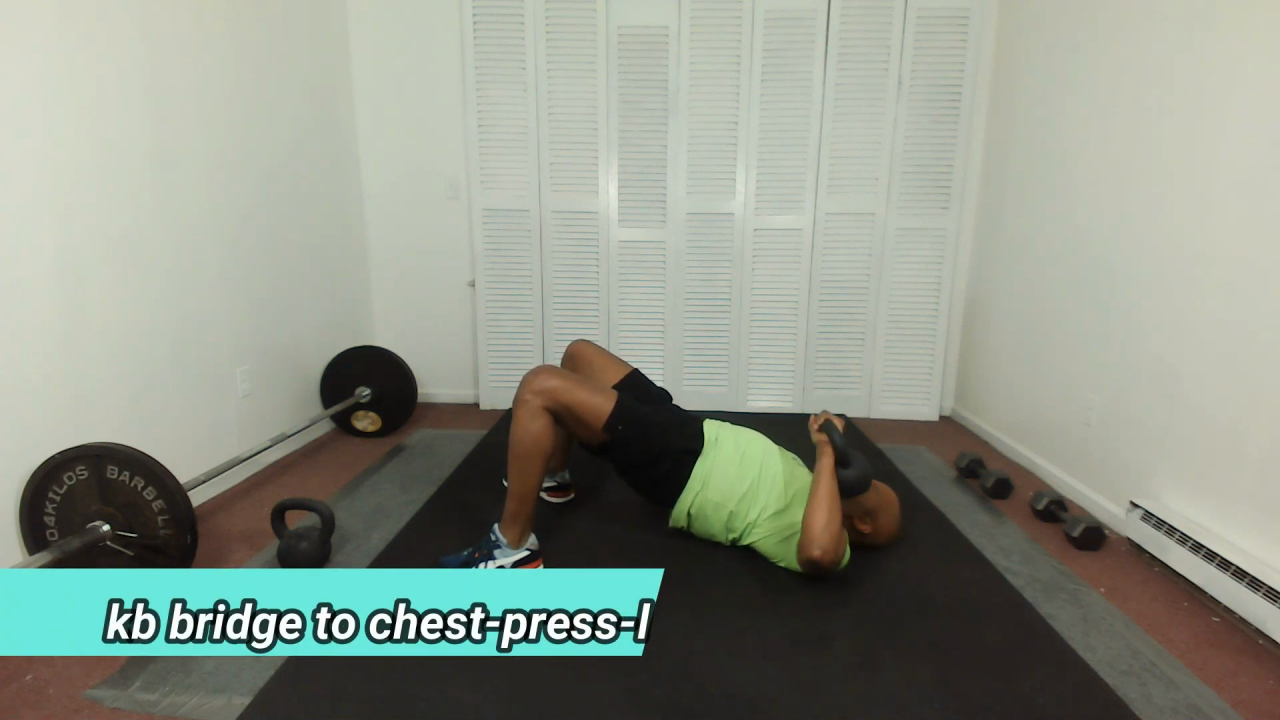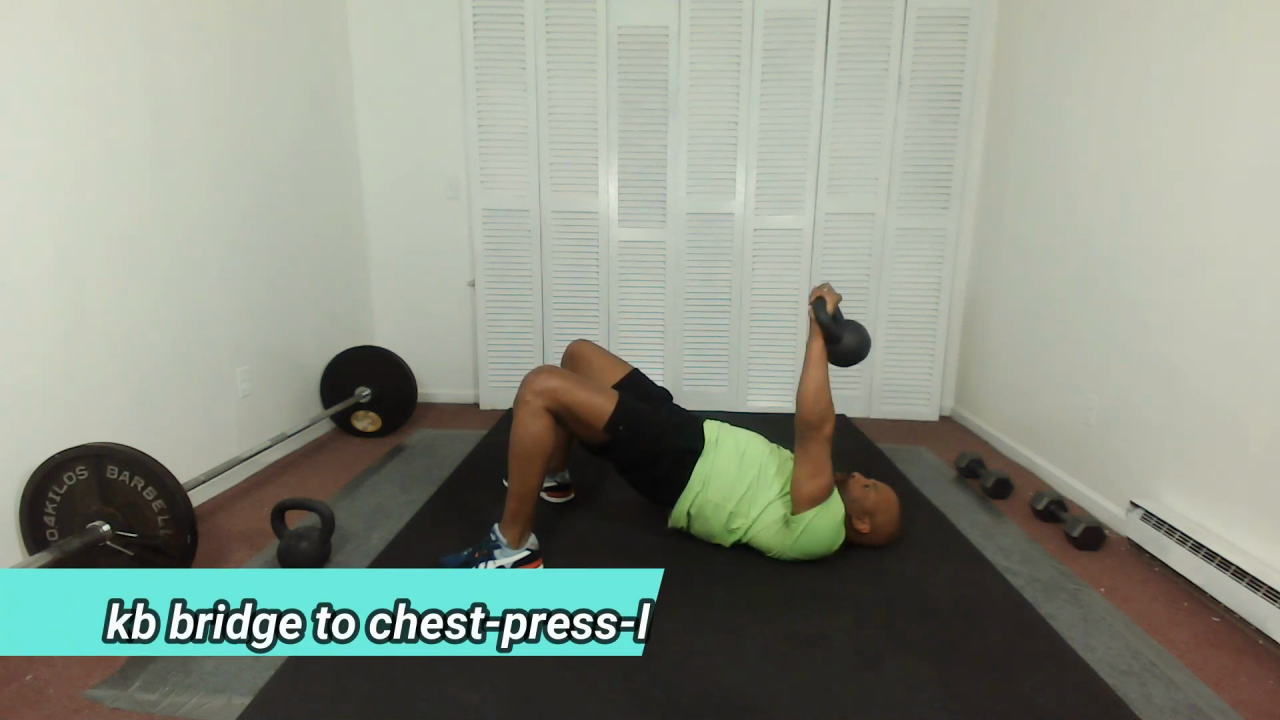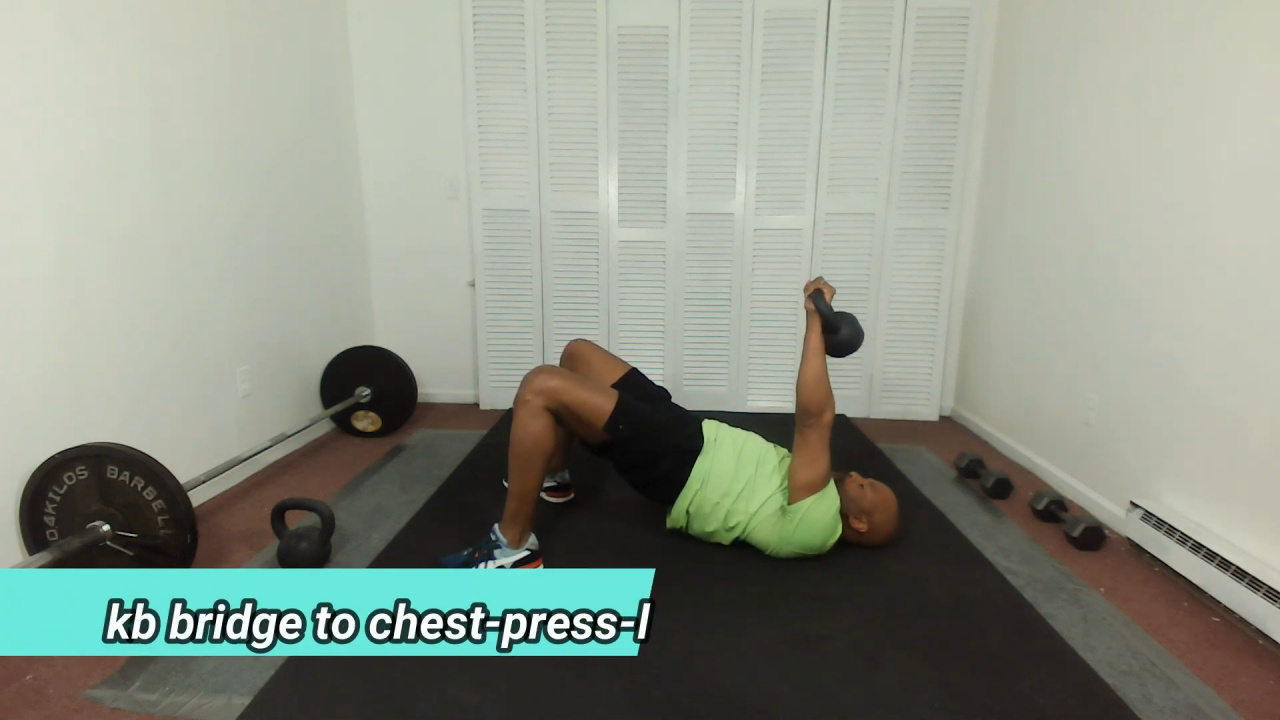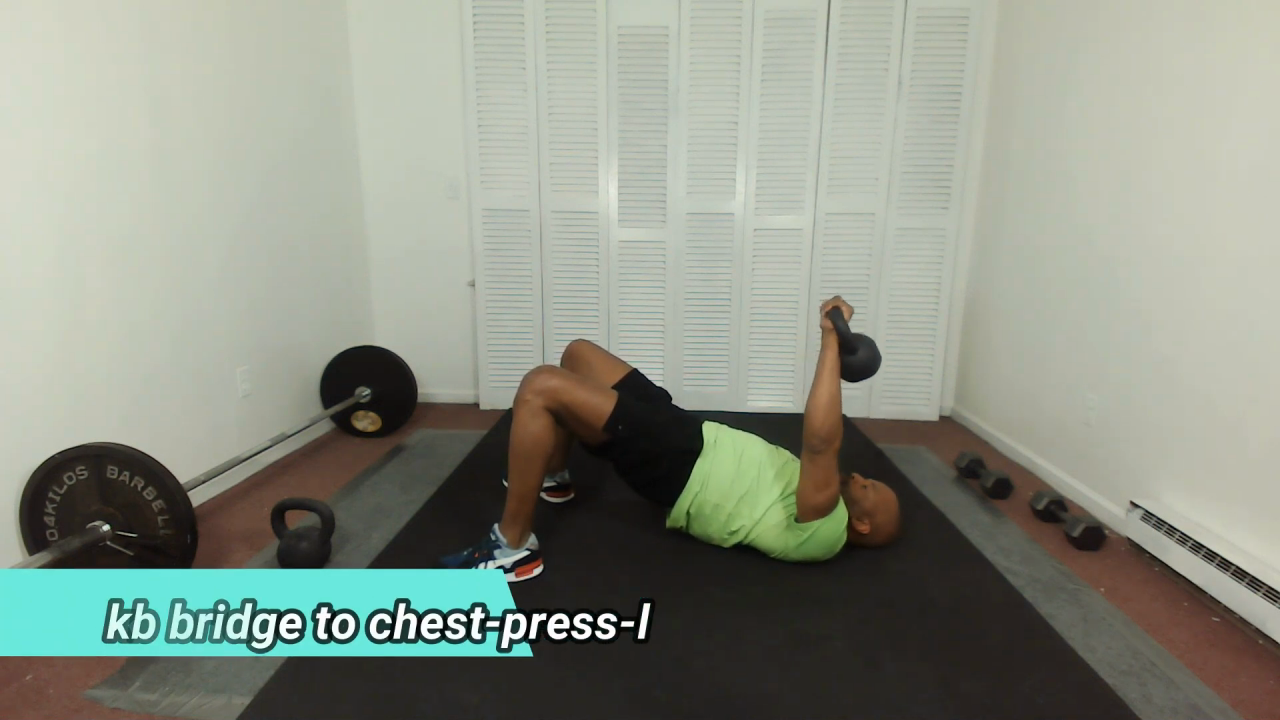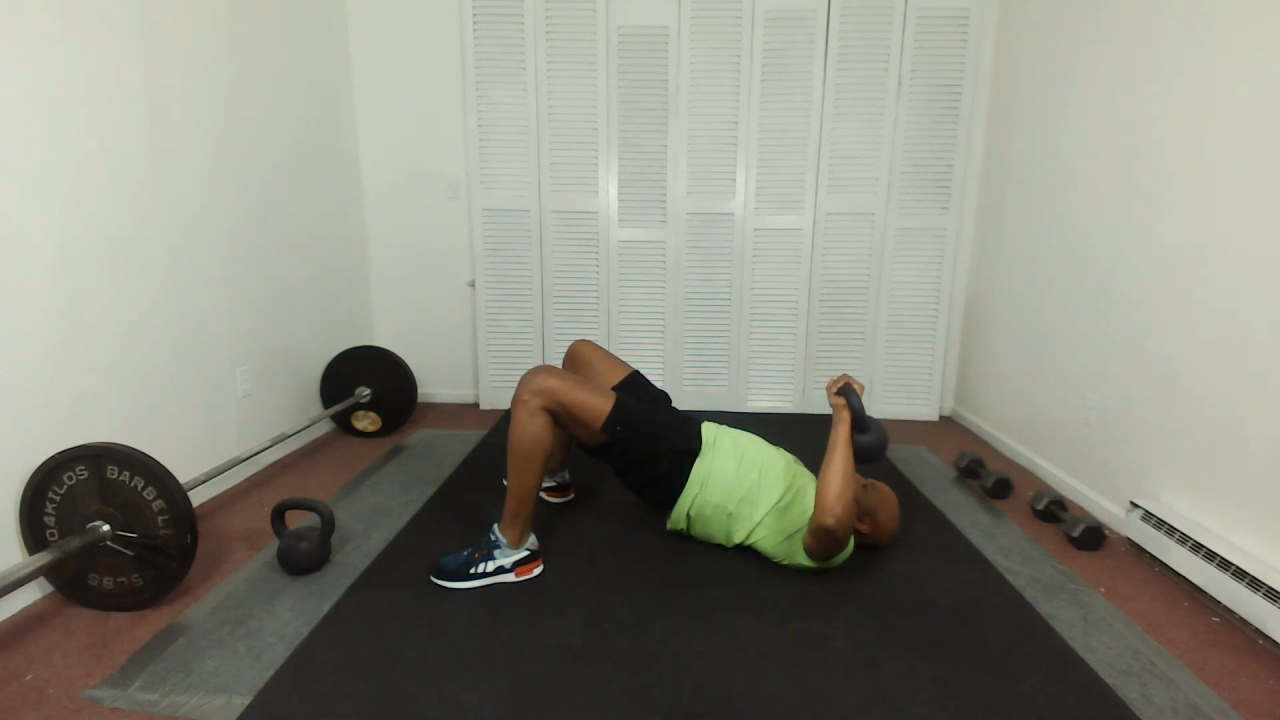
dt=0.5s
person 1, frame 1
left shoulder: (829, 547)
right shoulder: (812, 488)
left elbow: (818, 547)
left wrist: (827, 447)
left hip: (677, 467)
right hip: (690, 433)
left knee: (539, 388)
right knee: (579, 353)
left ankle: (513, 545)
right ankle: (552, 477)
person 1, frame 2
left shoulder: (822, 528)
right shoulder: (822, 510)
left elbow: (813, 426)
left wrist: (818, 331)
left hip: (676, 466)
right hip: (691, 436)
left knee: (541, 388)
right knee: (580, 352)
left ankle: (513, 546)
right ankle: (552, 478)
person 1, frame 3
left shoulder: (818, 523)
right shoulder: (821, 503)
left elbow: (814, 417)
left wrist: (815, 320)
left hip: (676, 466)
right hip: (687, 436)
left knee: (540, 388)
right knee: (578, 353)
left ankle: (513, 546)
right ankle: (552, 478)
person 1, frame 4
left shoulder: (824, 531)
right shoulder: (815, 496)
left elbow: (821, 440)
left wrist: (831, 339)
left hip: (677, 467)
right hip: (689, 435)
left knee: (539, 388)
right knee: (579, 352)
left ankle: (513, 547)
right ankle: (552, 477)
person 1, frame 5
left shoulder: (825, 543)
right shoulder: (815, 493)
left elbow: (834, 519)
left wrist: (843, 418)
left hip: (676, 469)
right hip: (689, 439)
left knee: (538, 388)
right knee: (580, 354)
left ankle: (512, 548)
right ankle: (552, 478)
